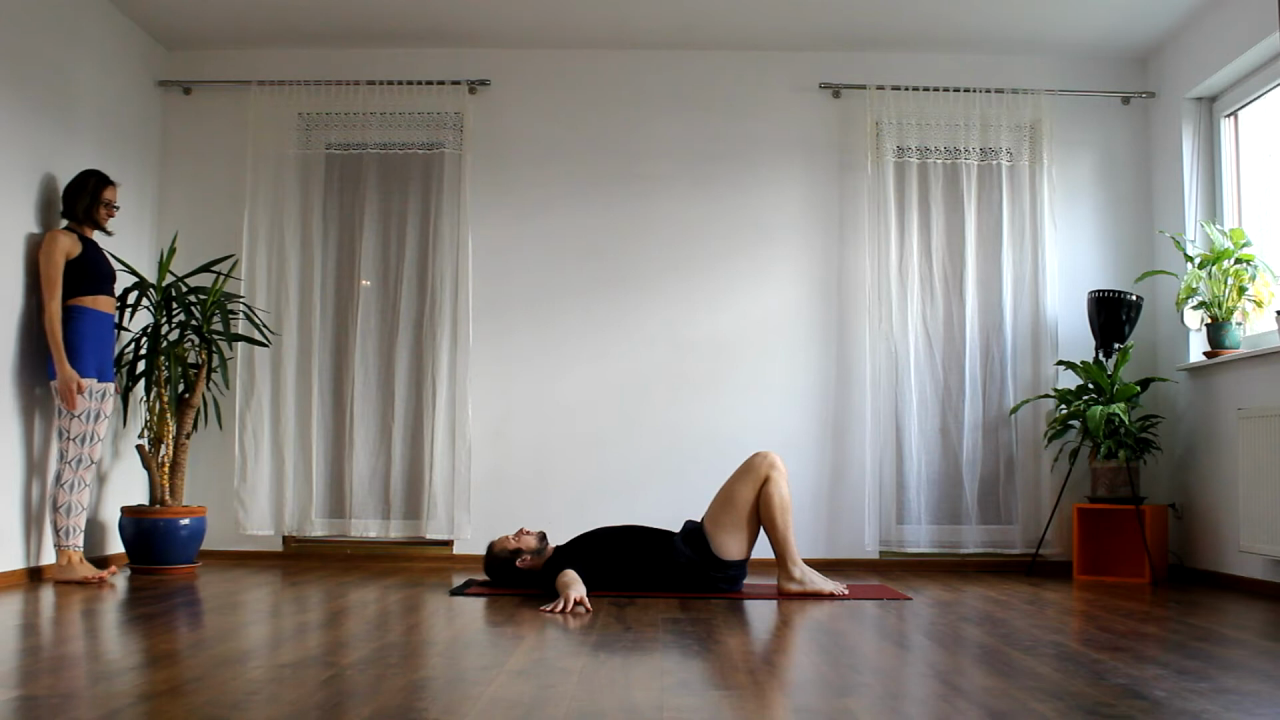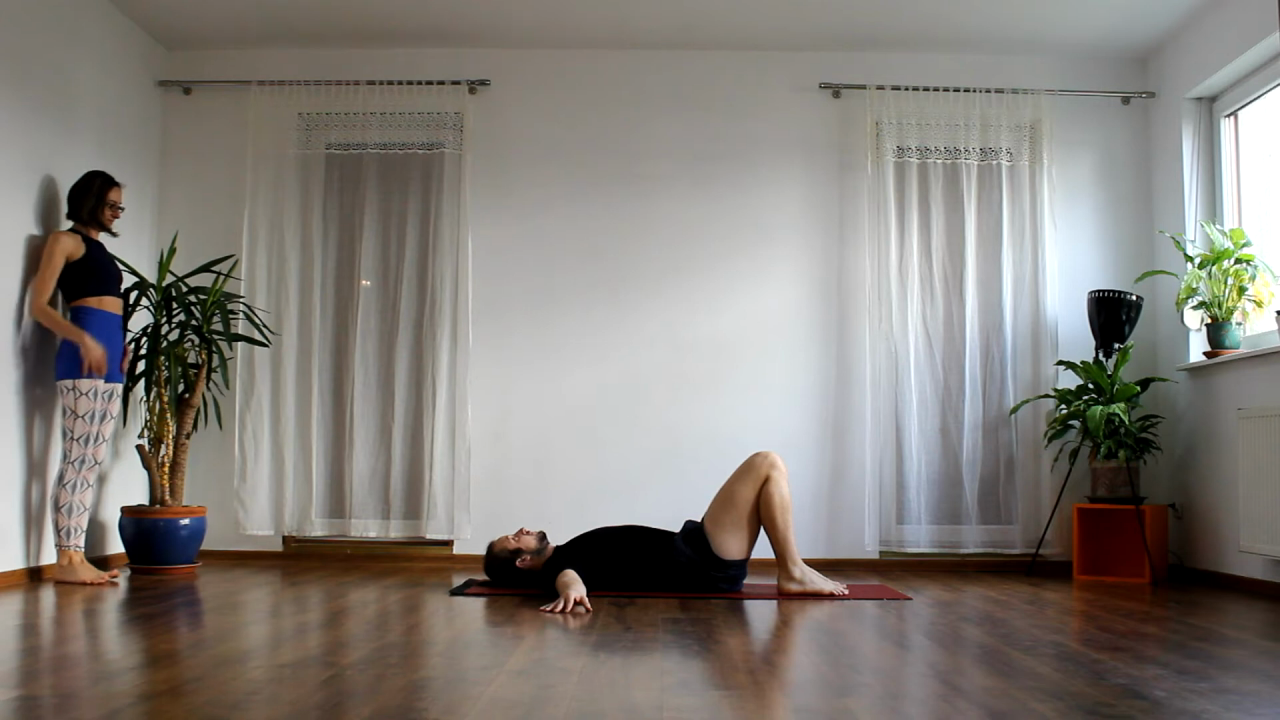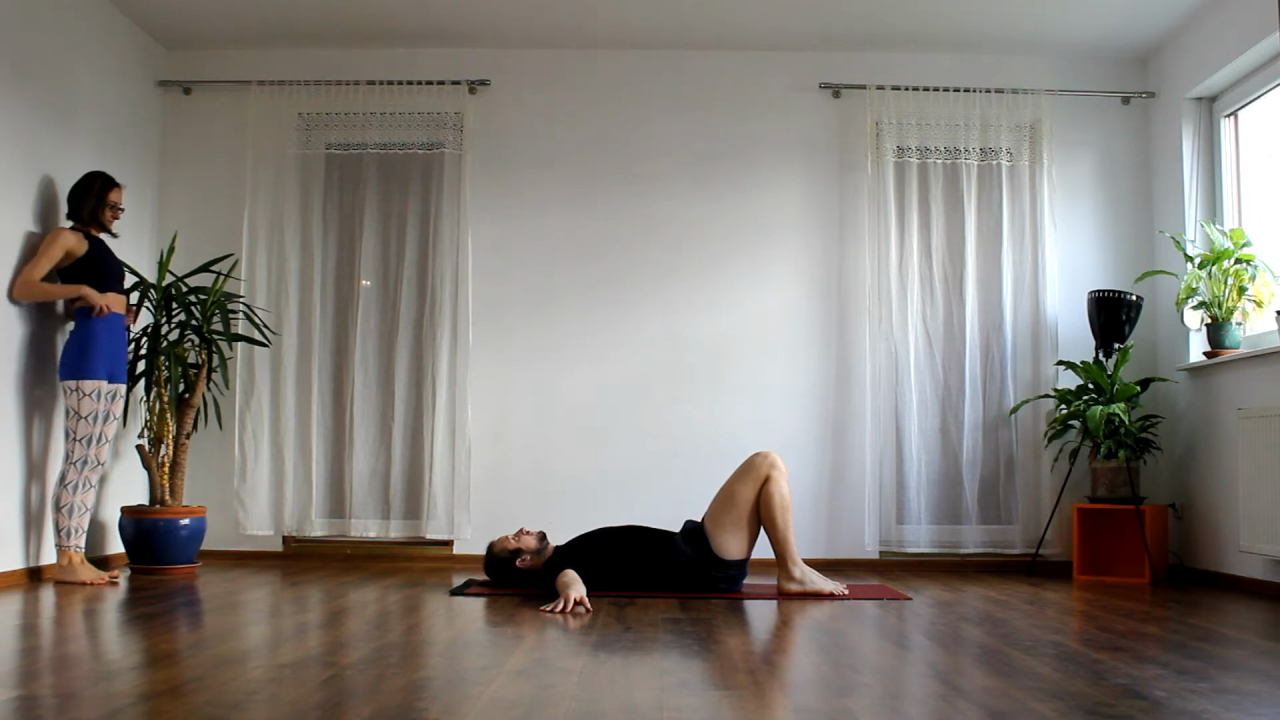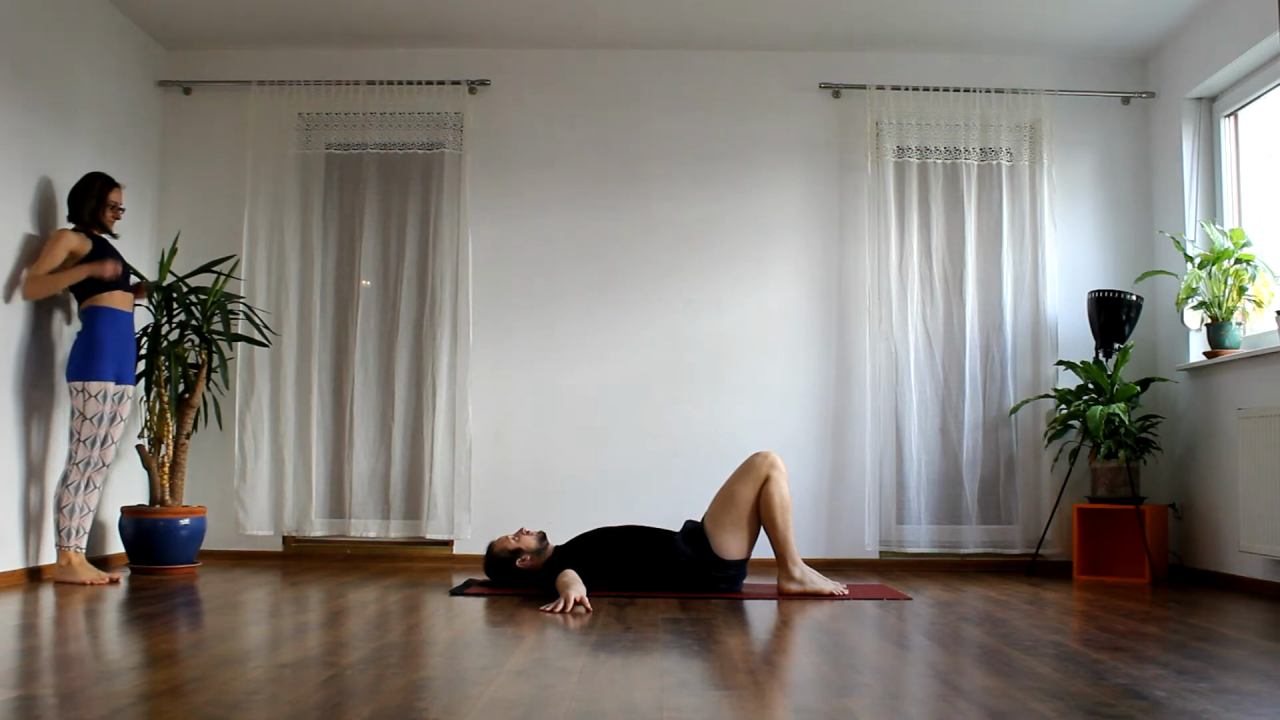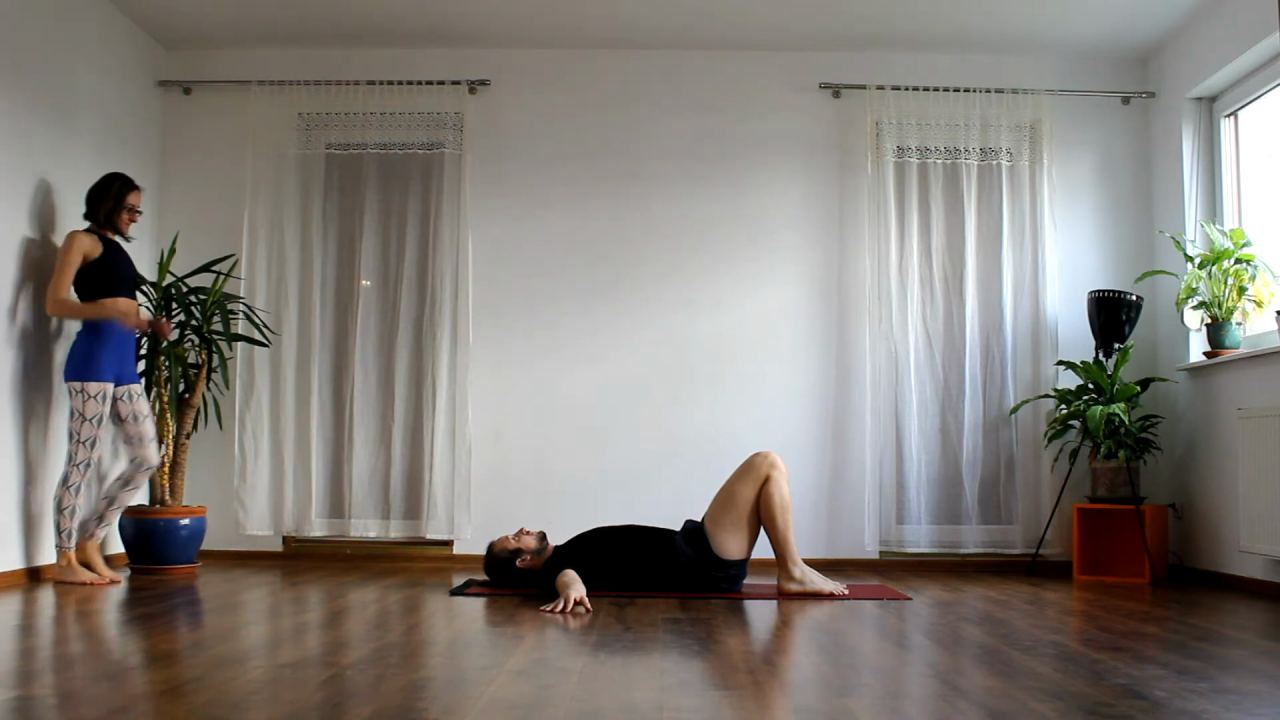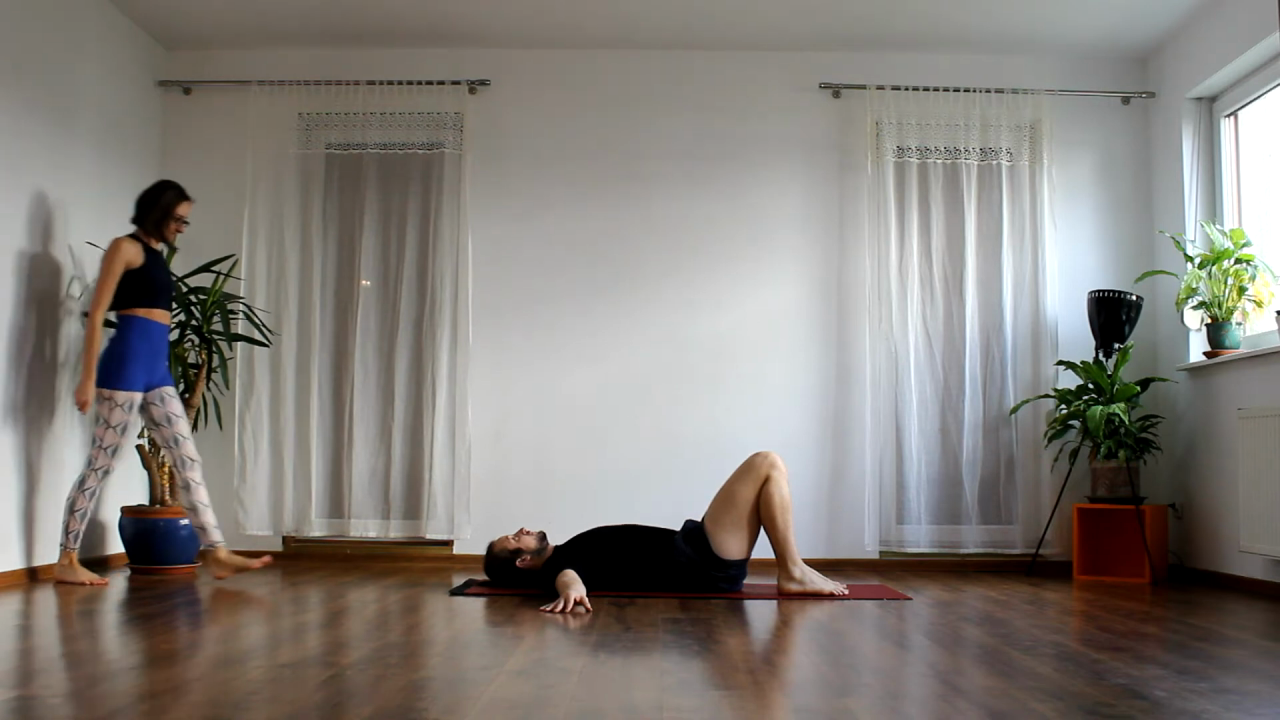
dt=0.4s
person 1, frame 1
left shoulder: (94, 248)
right shoulder: (61, 239)
right elbow: (52, 308)
left wrist: (109, 371)
right wrist: (63, 366)
left hip: (103, 354)
right hip: (78, 349)
left knee: (87, 462)
right knee: (74, 459)
left ankle: (75, 556)
right ankle: (65, 559)
person 1, frame 2
left shoulder: (99, 247)
right shoulder: (66, 241)
right elbow: (39, 305)
left wrist: (120, 345)
right wrist: (83, 339)
left hip: (108, 356)
right hip: (84, 355)
left knee: (92, 462)
right knee: (77, 459)
left ankle: (77, 557)
right ankle: (65, 560)
person 1, frame 3
left shoulder: (99, 246)
right shoulder: (67, 238)
right elbow: (22, 287)
left wrist: (121, 311)
right wrist: (82, 289)
left hip: (115, 355)
right hip: (89, 352)
left knee: (95, 463)
right knee: (79, 459)
left ankle: (77, 556)
right ankle: (64, 560)
person 1, frame 4
left shoulder: (105, 246)
right shoulder: (69, 239)
right elbow: (31, 289)
left wrist: (130, 292)
right wrist: (87, 268)
left hip: (123, 355)
right hip: (96, 353)
left knee: (101, 464)
right knee: (82, 460)
left ankle: (77, 556)
right ankle: (64, 560)
person 1, frame 5
left shoulder: (117, 249)
right shoulder: (81, 241)
right elbow: (55, 302)
left wrist: (149, 325)
right wrist: (110, 313)
left hip: (123, 365)
right hip: (94, 361)
left knee: (147, 456)
right knee: (83, 461)
left ankle: (89, 543)
right ankle: (65, 560)
person 1, frame 6
left shoulder: (157, 256)
right shoulder: (125, 248)
right elbow: (97, 313)
right wrist: (89, 376)
left hip: (158, 370)
right hip: (128, 364)
left knee: (189, 461)
right knee: (101, 464)
left ankle: (219, 555)
right ankle: (67, 560)
person 2, frame 1
left shoulder: (559, 557)
right shoulder: (554, 568)
right elbow: (569, 576)
right wrist: (571, 589)
left hip: (695, 556)
right hip: (704, 566)
left knee: (763, 469)
right knee: (767, 464)
left ankle: (794, 571)
right ankle: (792, 573)
person 2, frame 2
left shoulder: (559, 557)
right shoulder: (555, 568)
right elbow: (570, 577)
right wrist: (570, 589)
left hip: (694, 555)
right hip: (705, 566)
left knee: (763, 468)
right knee: (767, 464)
left ankle: (793, 571)
right ankle: (792, 573)
person 2, frame 3
left shoulder: (559, 557)
right shoulder: (555, 568)
right elbow: (569, 576)
right wrist: (571, 590)
left hip: (694, 556)
right hip: (704, 566)
left knee: (762, 469)
right knee: (767, 464)
left ankle: (793, 570)
right ankle: (793, 573)
person 2, frame 4
left shoulder: (559, 557)
right shoulder: (555, 568)
right elbow: (570, 576)
right wrist: (570, 589)
left hip: (694, 555)
right hip: (705, 567)
left knee: (763, 468)
right knee: (767, 464)
left ankle: (793, 571)
right ankle: (792, 573)
person 2, frame 5
left shoulder: (559, 556)
right shoulder: (554, 568)
right elbow: (568, 576)
right wrist: (570, 590)
left hip: (694, 555)
right hip: (704, 566)
left knee: (762, 469)
right knee: (767, 464)
left ankle: (792, 570)
right ankle: (793, 573)
person 2, frame 6
left shoulder: (560, 556)
right shoulder: (555, 568)
right elbow: (569, 576)
right wrist: (570, 589)
left hip: (695, 556)
right hip: (704, 566)
left knee: (762, 469)
right knee: (767, 464)
left ankle: (793, 571)
right ankle: (792, 573)
